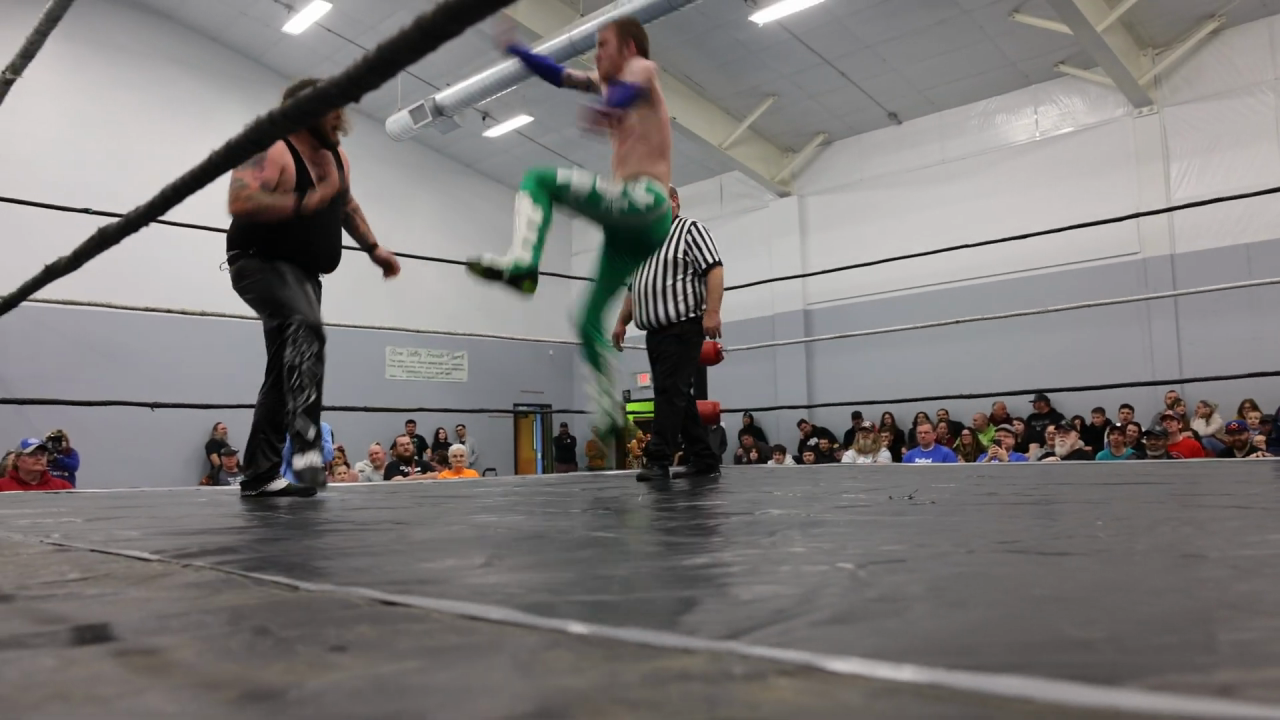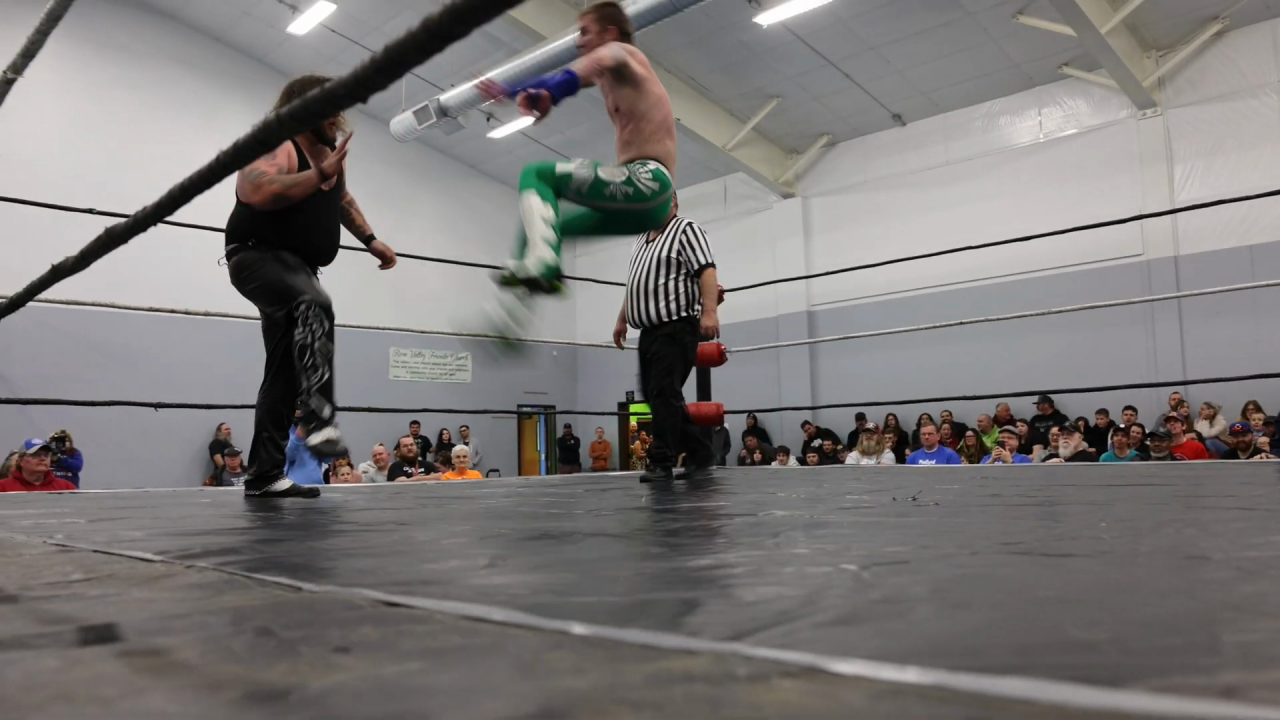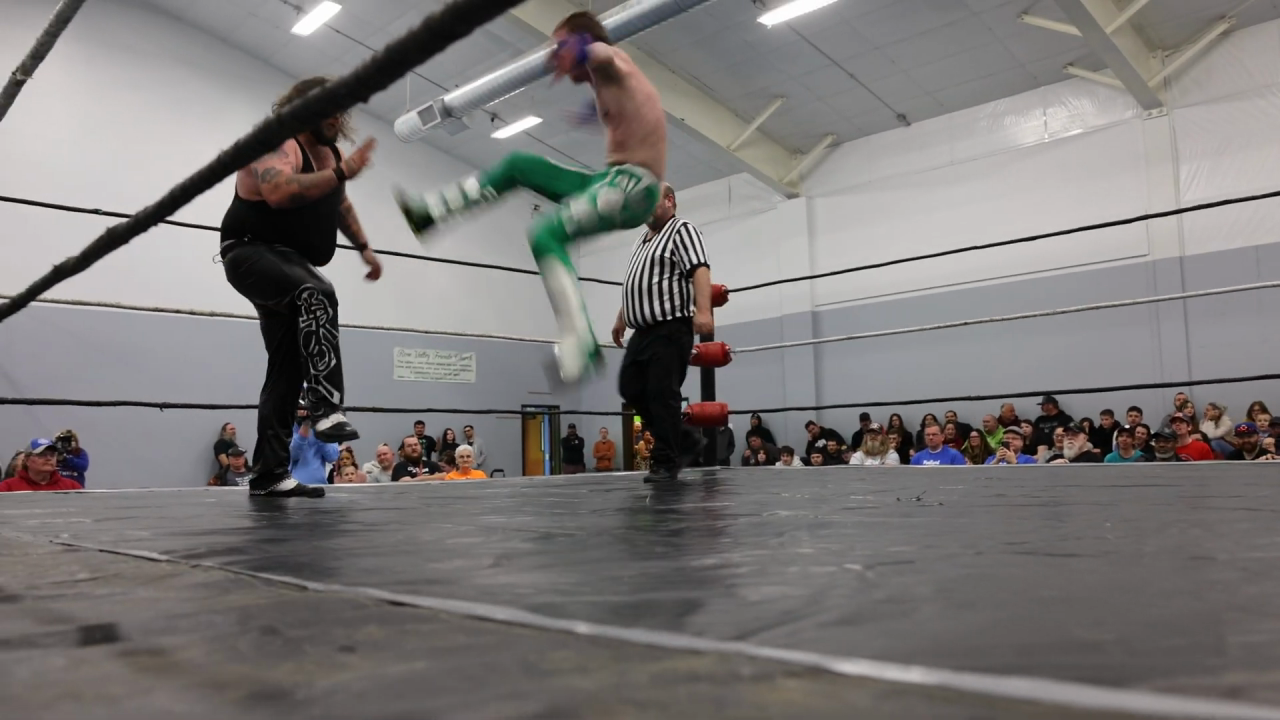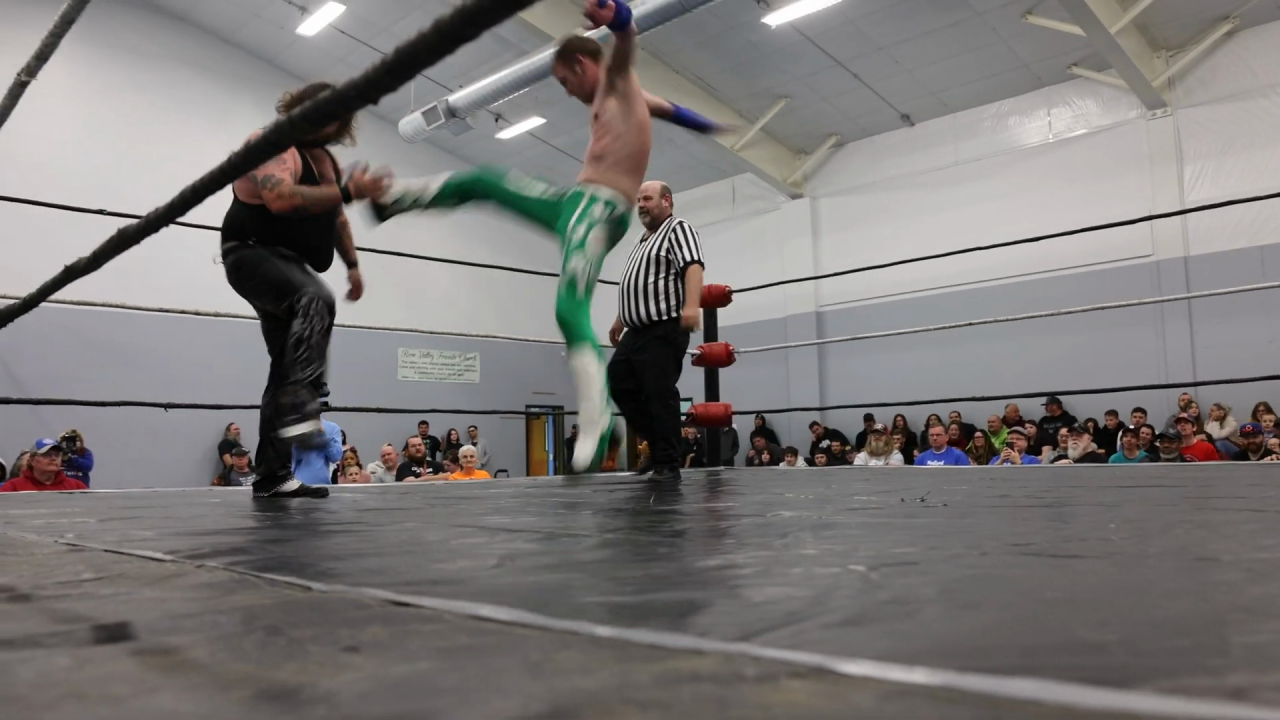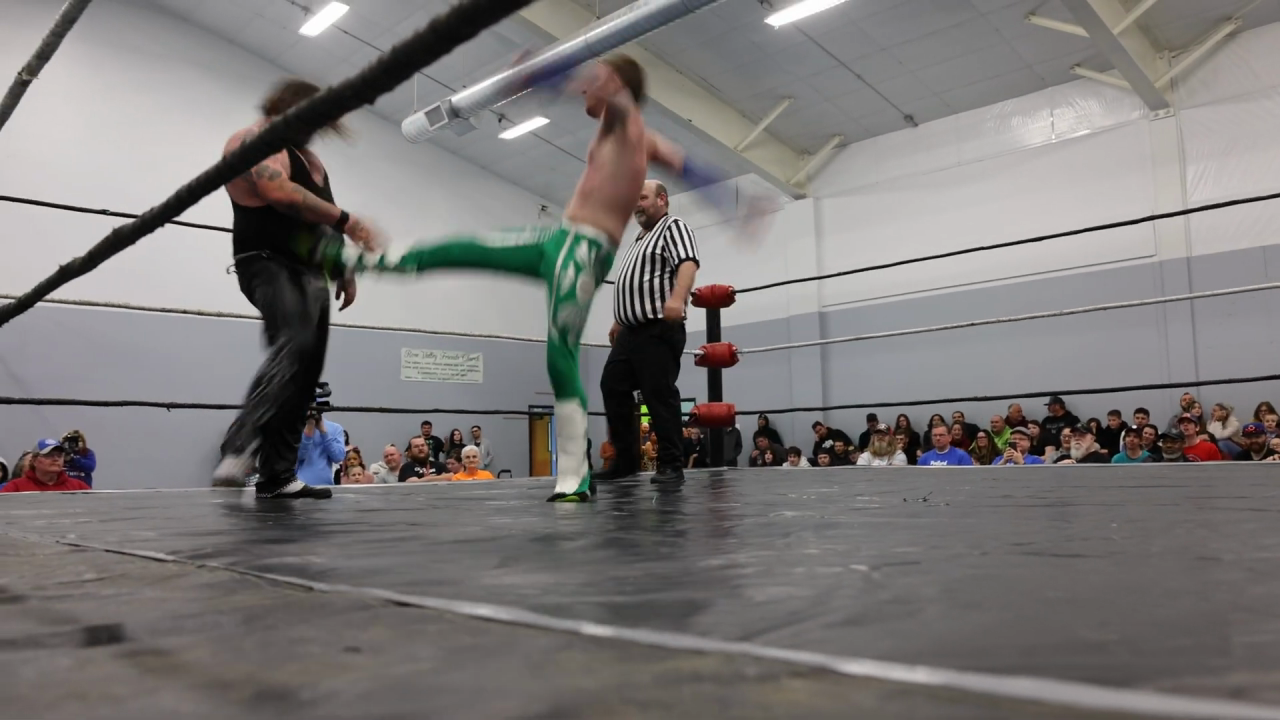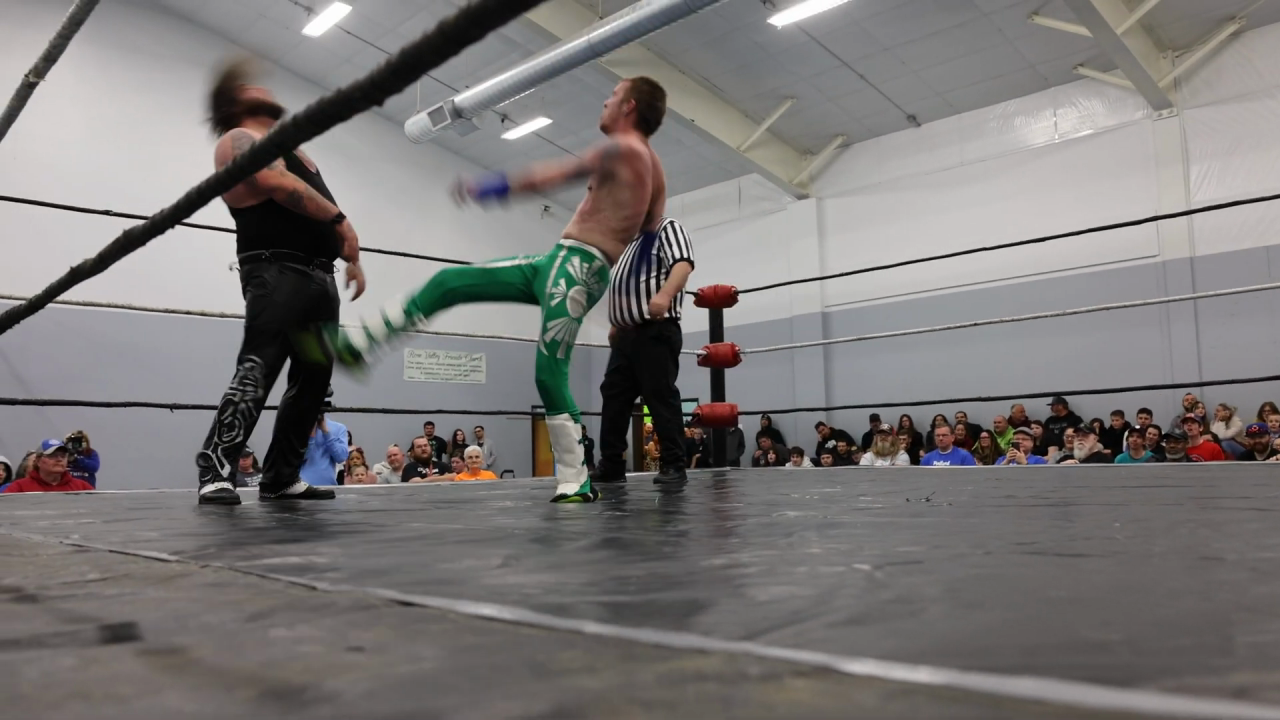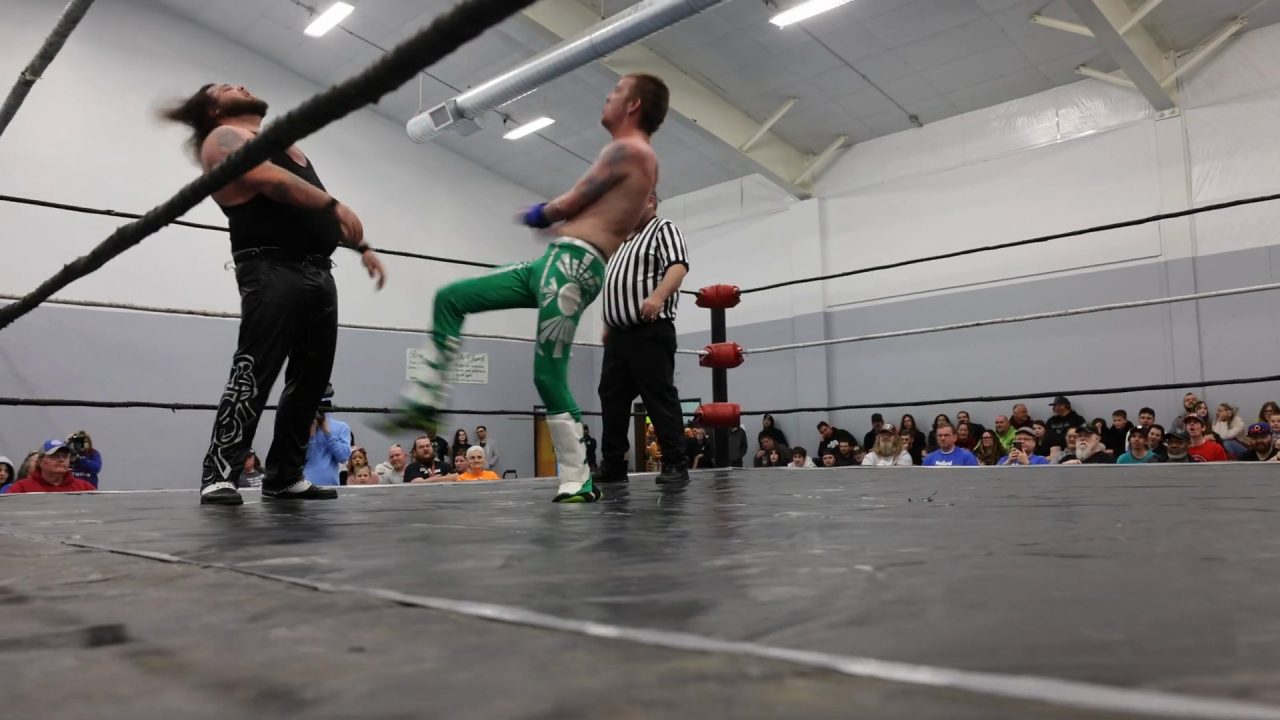
dt=0.1s
person 1, frame 1
left shoulder: (642, 67)
right shoulder: (615, 81)
left elbow: (633, 85)
right elbow: (561, 75)
left wrist: (613, 106)
right wrist: (518, 50)
left hip: (643, 200)
right hip: (639, 222)
left knee: (538, 179)
right knee: (590, 323)
left ankle: (520, 264)
right ankle: (609, 417)
person 1, frame 2
left shoulder: (618, 54)
right shoulder: (615, 68)
left elbow: (569, 76)
right elbow: (566, 79)
left wrist: (511, 87)
left hip: (645, 182)
right hip: (647, 200)
left knee: (535, 175)
right knee: (555, 226)
left ankle: (539, 267)
right ankle: (507, 319)
person 1, frame 3
left shoulder: (605, 55)
right shoulder: (627, 75)
left elbow: (581, 45)
left wrist: (573, 53)
left hip: (630, 187)
right hip: (613, 182)
left knee: (545, 237)
right knee: (515, 165)
left ankle: (579, 341)
right ankle: (432, 209)
person 1, frame 4
left shoulder: (616, 78)
right shoulder: (635, 95)
left elbow: (626, 39)
right elbow: (670, 109)
right wrist: (704, 125)
left hip: (597, 208)
right hip: (581, 203)
left knee: (570, 312)
right knee: (484, 182)
left ankle: (594, 426)
right ankle: (391, 198)
person 1, frame 5
left shoulder: (622, 115)
right shoulder: (644, 139)
left elbow: (602, 81)
right elbow: (692, 171)
left wrist: (564, 75)
left hip: (579, 248)
right hip: (561, 240)
left knee: (561, 362)
right knee: (462, 249)
left ankle: (575, 478)
right ankle: (357, 262)
person 1, frame 6
left shoulder: (622, 148)
right shoulder: (655, 167)
left elbow: (549, 176)
right elbow: (649, 237)
left wrist: (483, 189)
left hip: (576, 265)
right hip: (564, 265)
left knee: (549, 377)
right knee: (448, 283)
left ankle: (576, 482)
right ankle: (354, 345)
person 1, frame 7
left shoulder: (628, 150)
right shoulder: (644, 163)
left elbow: (569, 204)
left wrist: (542, 214)
left hip: (570, 264)
right hip: (558, 264)
left knee: (550, 376)
right knee: (450, 298)
left ankle: (578, 481)
right ankle: (424, 403)
person 2, frame 1
left shoulder: (333, 157)
right shoulder: (270, 148)
left elbow: (347, 205)
right elbow: (239, 203)
left wrist: (373, 248)
right wrist: (300, 204)
left hip: (301, 272)
right hip: (259, 265)
left knee: (287, 370)
right knee: (305, 328)
left ankle: (260, 475)
right ankle: (306, 445)
person 2, frame 2
left shoulder: (330, 150)
right shoulder: (273, 143)
left elbow: (342, 199)
right elbow: (260, 194)
left wrist: (370, 240)
right wrist: (320, 174)
left hip: (297, 264)
right hip: (258, 257)
left knee: (286, 366)
right knee: (315, 305)
left ankle: (265, 475)
right ankle: (320, 423)
person 2, frame 3
left shoulder: (328, 152)
right shoulder: (275, 141)
left elbow: (338, 203)
right elbow: (279, 192)
left wrist: (363, 246)
right wrist: (342, 174)
left hip: (292, 261)
right hip: (253, 253)
left knee: (286, 366)
right knee: (318, 295)
left ankle: (270, 474)
right ankle: (328, 412)
person 2, frame 4
left shoulder: (325, 159)
left elbow: (335, 217)
right elbow: (281, 199)
left wrist: (352, 264)
right wrist: (347, 192)
left hip: (292, 264)
right hip: (253, 256)
left knee: (288, 367)
right knee: (316, 300)
left ankle: (273, 475)
right ankle: (298, 415)
person 2, frame 5
left shoulder: (302, 152)
right shoulder: (253, 140)
left elbow: (321, 217)
right elbow: (281, 193)
left wrist: (342, 274)
right wrist: (345, 220)
left hip: (306, 272)
right hip: (269, 267)
left knee: (304, 376)
right knee: (293, 343)
left ankle: (276, 478)
right ankle: (239, 451)
person 2, frame 6
left shoulder: (289, 148)
right shoulder: (240, 140)
left elbow: (311, 207)
right elbow: (282, 186)
left wrist: (350, 259)
right wrist: (339, 222)
left hip: (318, 273)
right hip: (274, 270)
left knee: (313, 380)
right knee: (259, 365)
left ankle: (282, 476)
right ankle: (216, 471)
person 2, frame 7
left shoulder: (285, 146)
right shoulder: (227, 138)
left elbow: (316, 207)
right elbow: (266, 176)
left wrist: (361, 246)
right wrist: (335, 207)
left hip: (316, 272)
right hip: (271, 268)
left knee: (310, 379)
right knee: (257, 368)
left ankle: (284, 476)
right ankle: (219, 474)
person 3, frame 1
left shoulder: (690, 229)
left elbow: (714, 269)
right elbow: (634, 288)
left wrist: (712, 312)
right wrist: (621, 322)
left hip: (682, 328)
right hip: (656, 332)
left knee: (669, 392)
right knee: (676, 395)
left ankle: (659, 461)
right ankle: (705, 460)
person 3, frame 2
left shoulder: (686, 230)
right shoulder: (642, 241)
left elbow: (707, 270)
left wrist: (709, 312)
right wrist: (621, 321)
left hip: (675, 329)
right hip: (649, 331)
left knee: (665, 392)
right knee: (654, 394)
left ankle: (662, 462)
right ankle: (699, 455)
person 3, frame 3
left shoulder: (681, 230)
right shoulder: (642, 240)
left elbow: (700, 270)
left wrist: (703, 310)
right wrist: (620, 320)
left hip: (670, 329)
right hip: (643, 331)
left knee: (663, 394)
right knee: (631, 388)
left ankle: (665, 463)
right ankle: (686, 443)
person 3, frame 4
left shoulder: (678, 229)
right shoulder: (642, 239)
left elbow: (694, 267)
left wrist: (692, 304)
right wrist: (619, 320)
left hip: (664, 330)
right hip: (637, 331)
left knee: (660, 394)
right knee: (618, 384)
left ankle: (668, 463)
right ankle: (655, 446)
person 3, frame 5
left shoulder: (673, 227)
right shoulder: (639, 238)
left elbow: (687, 264)
left wrist: (677, 298)
right wrist: (618, 321)
left hip: (660, 329)
right hip: (632, 330)
left knee: (660, 394)
right knee: (613, 386)
left ankle: (671, 463)
right ankle: (624, 458)
person 3, frame 6
left shoulder: (669, 229)
right shoulder: (632, 241)
left elbow: (682, 265)
left wrist: (664, 295)
right wrist: (614, 323)
left hip: (656, 333)
right hip: (626, 334)
left knee: (660, 396)
right knee: (614, 395)
left ankle: (674, 466)
right ankle: (610, 465)
person 3, frame 7
left shoulder: (664, 229)
right shoulder: (624, 241)
left elbow: (678, 266)
left wrist: (658, 296)
right wrist: (608, 324)
left hip: (650, 332)
right hip: (619, 333)
left knee: (659, 396)
right knee: (612, 398)
left ankle: (675, 465)
right ankle: (613, 465)
